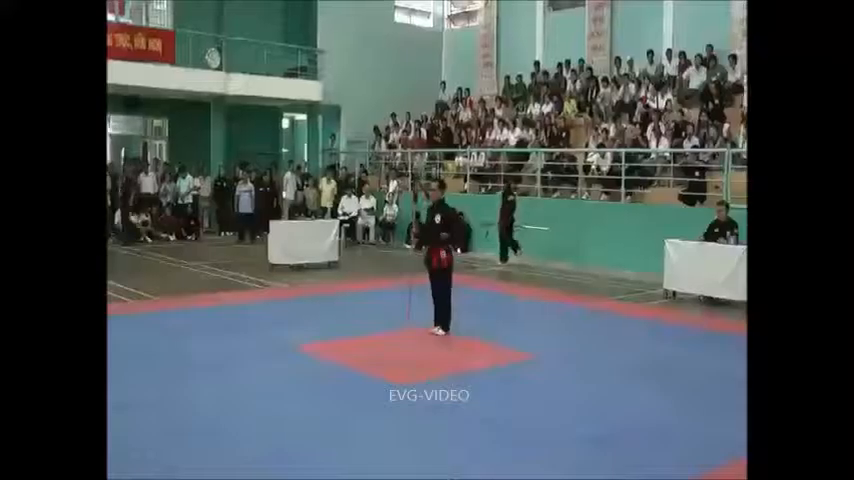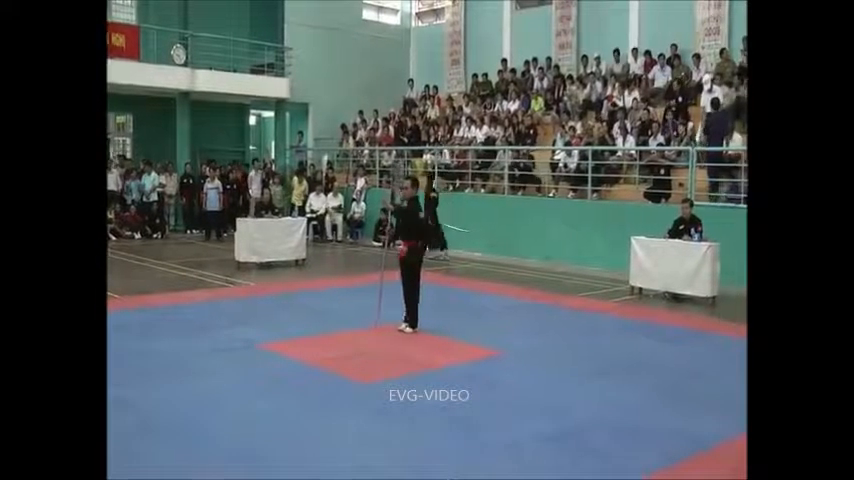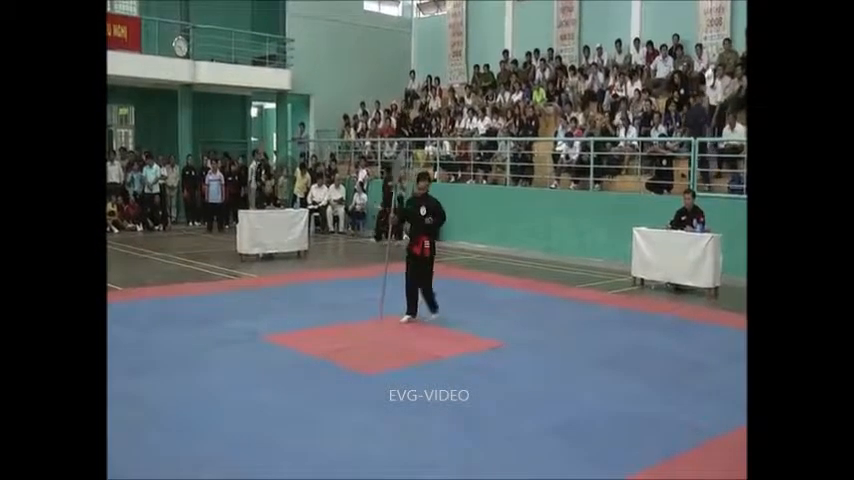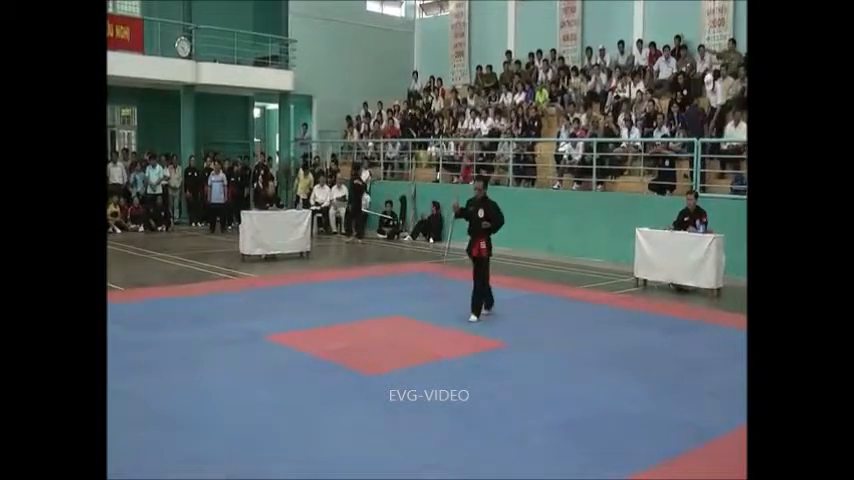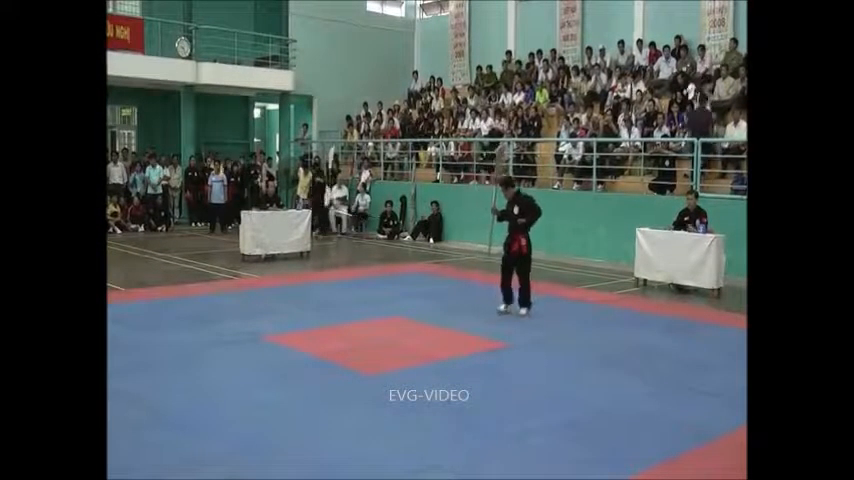
dt=1s
person 1, frame 1
left shoulder: (449, 212)
right shoulder: (430, 210)
left elbow: (457, 234)
left wrist: (448, 237)
right wrist: (418, 235)
left hip: (443, 254)
right hip: (431, 253)
left knee: (444, 290)
right knee: (436, 290)
left ankle: (444, 325)
right ankle: (438, 323)
person 1, frame 2
left shoulder: (414, 207)
right shoulder: (408, 207)
left wrist: (393, 208)
right wrist: (393, 233)
left hip: (413, 250)
right hip: (409, 248)
left knee: (411, 286)
right knee: (407, 286)
left ankle: (412, 323)
right ankle: (408, 320)
person 1, frame 3
left shoulder: (433, 202)
right shoulder: (410, 202)
left elbow: (441, 218)
right elbow: (405, 217)
left wrist: (433, 222)
right wrist: (396, 219)
left hip: (426, 244)
right hip: (413, 243)
left knee: (424, 279)
right knee: (410, 279)
left ankle: (434, 308)
right ankle: (410, 312)
person 1, frame 4
left shoulder: (491, 205)
right shoulder: (471, 202)
left elbow: (500, 220)
left wrist: (490, 226)
right wrist: (458, 211)
left hip: (483, 244)
right hip: (473, 242)
left knee: (479, 278)
right knee: (481, 277)
left ankle: (475, 313)
right ankle: (488, 304)
person 1, frame 5
left shoulder: (526, 200)
right shoulder: (510, 202)
left elbow: (537, 212)
left wrist: (526, 221)
right wrist: (498, 213)
left hip: (522, 240)
right hip: (511, 239)
left knee: (523, 274)
right knee: (505, 271)
left ankle: (524, 305)
right ankle: (507, 302)
